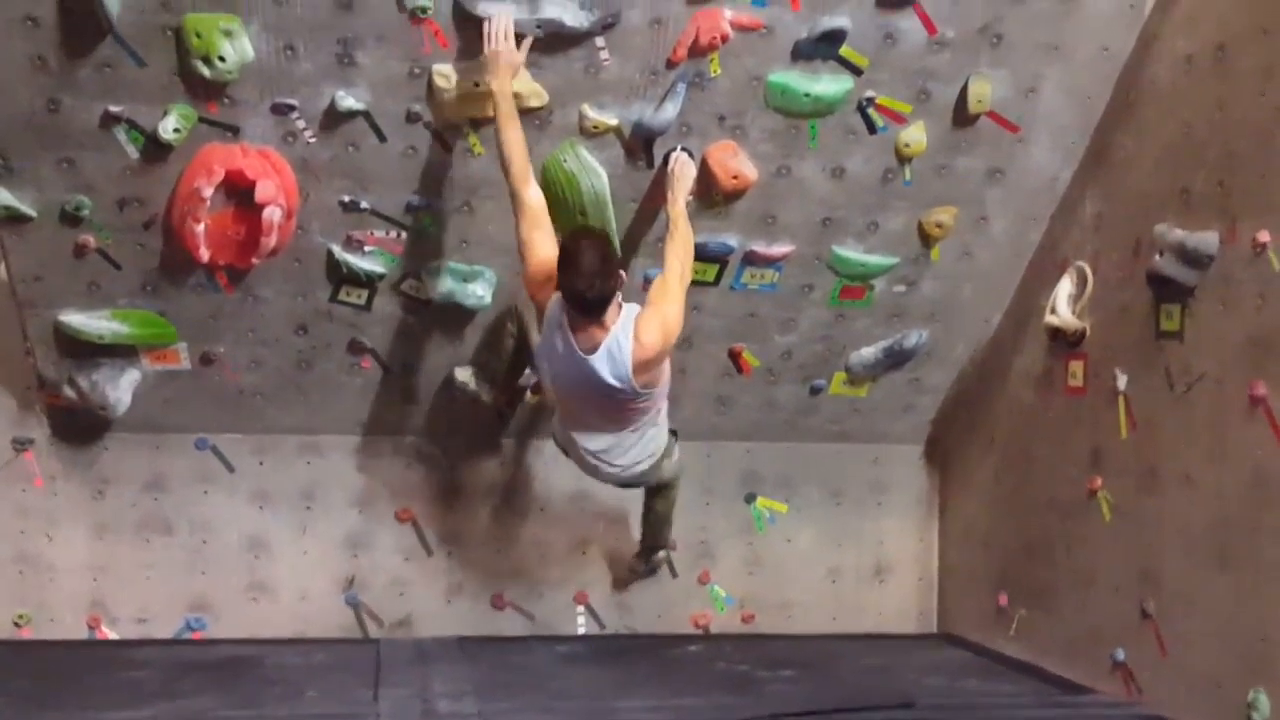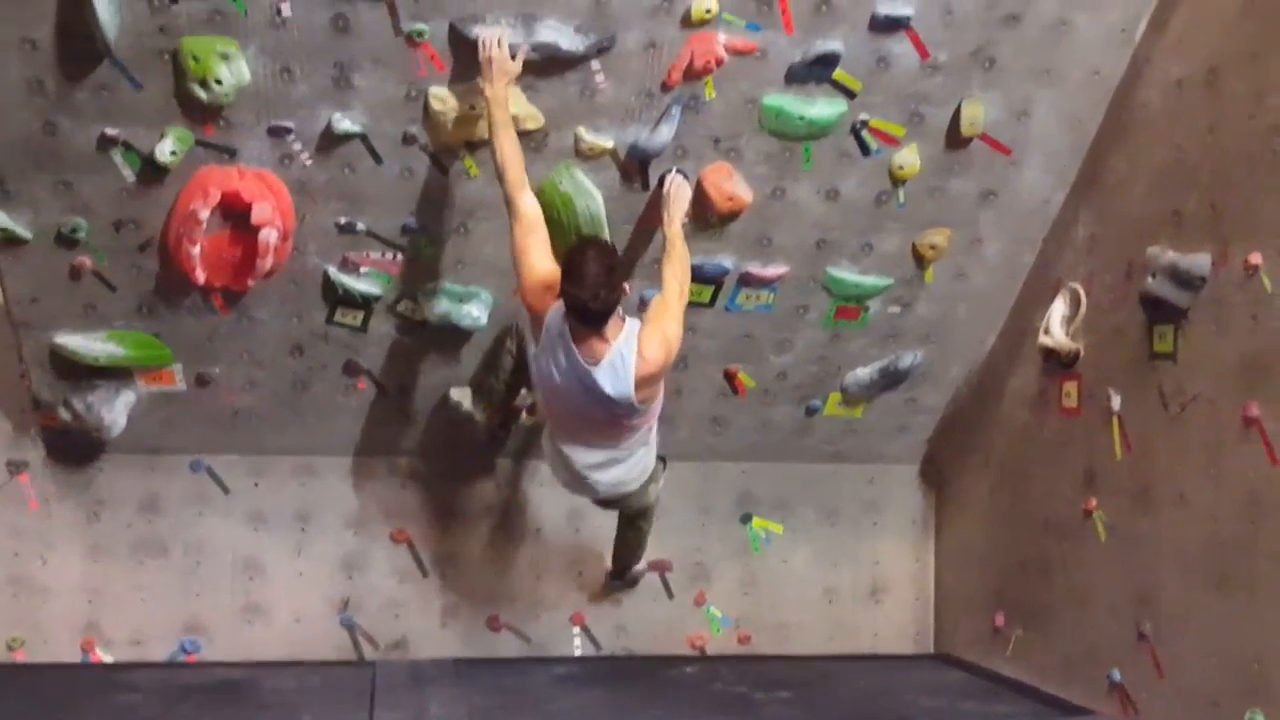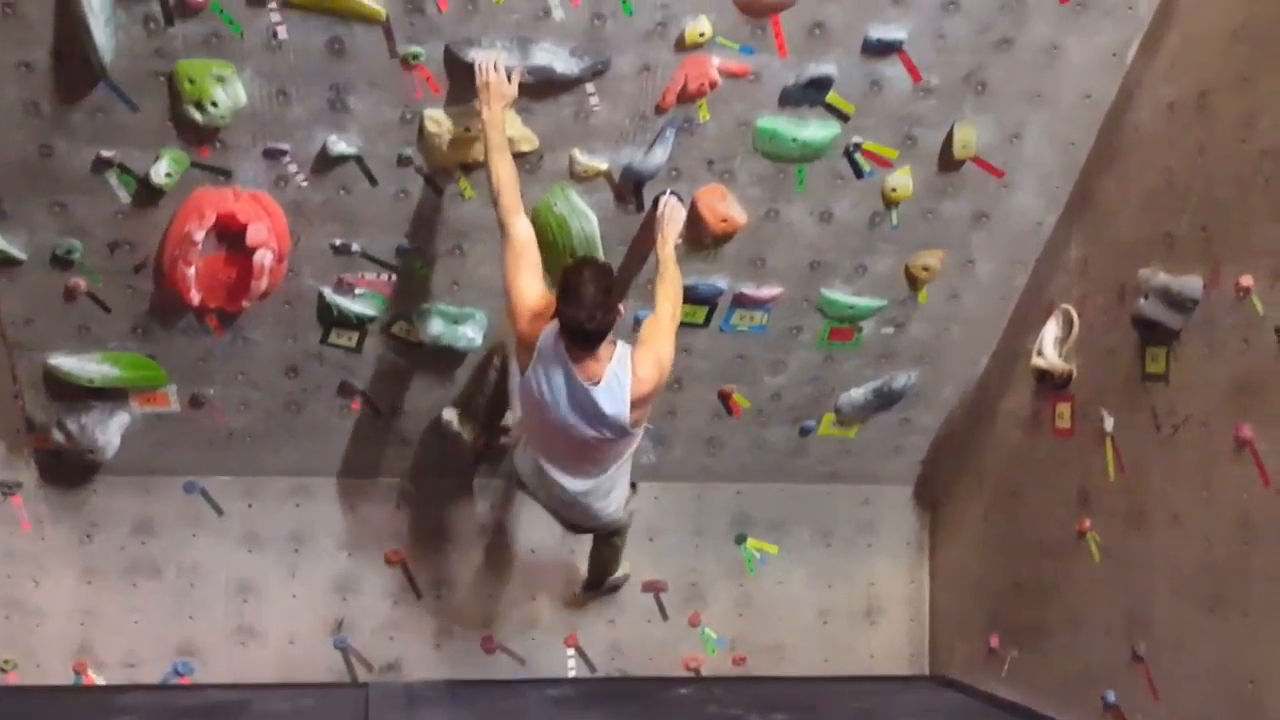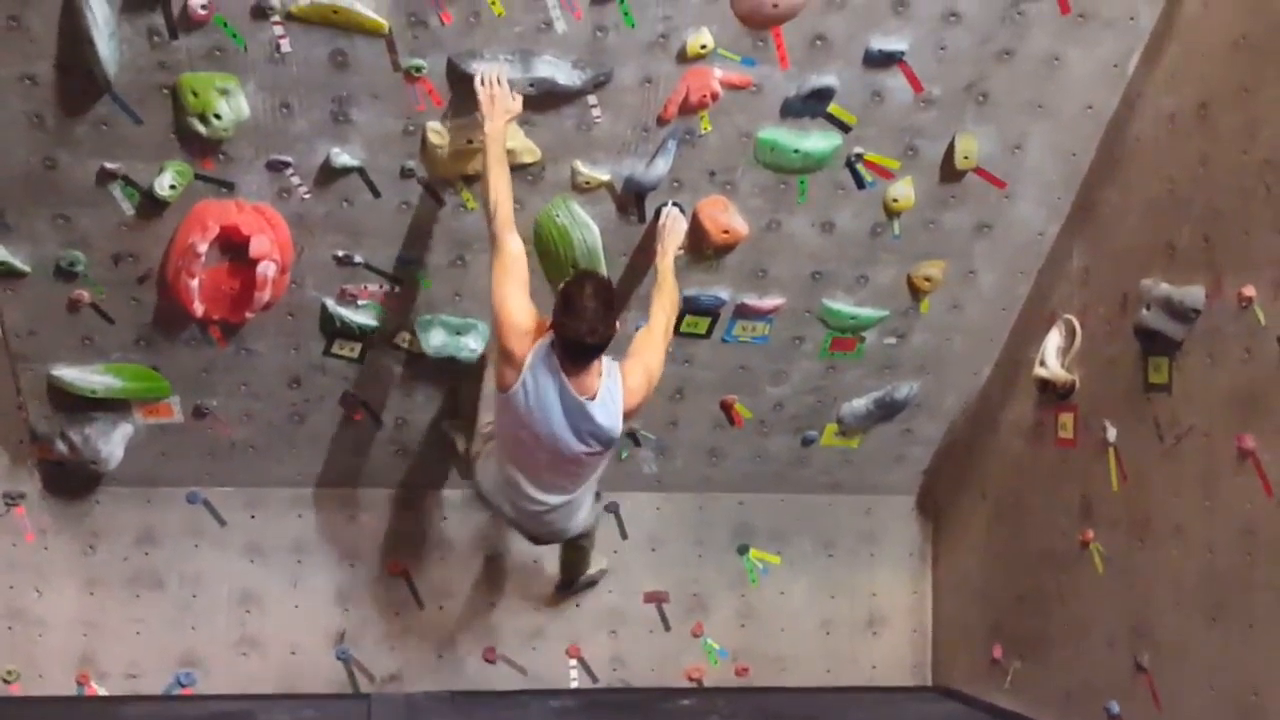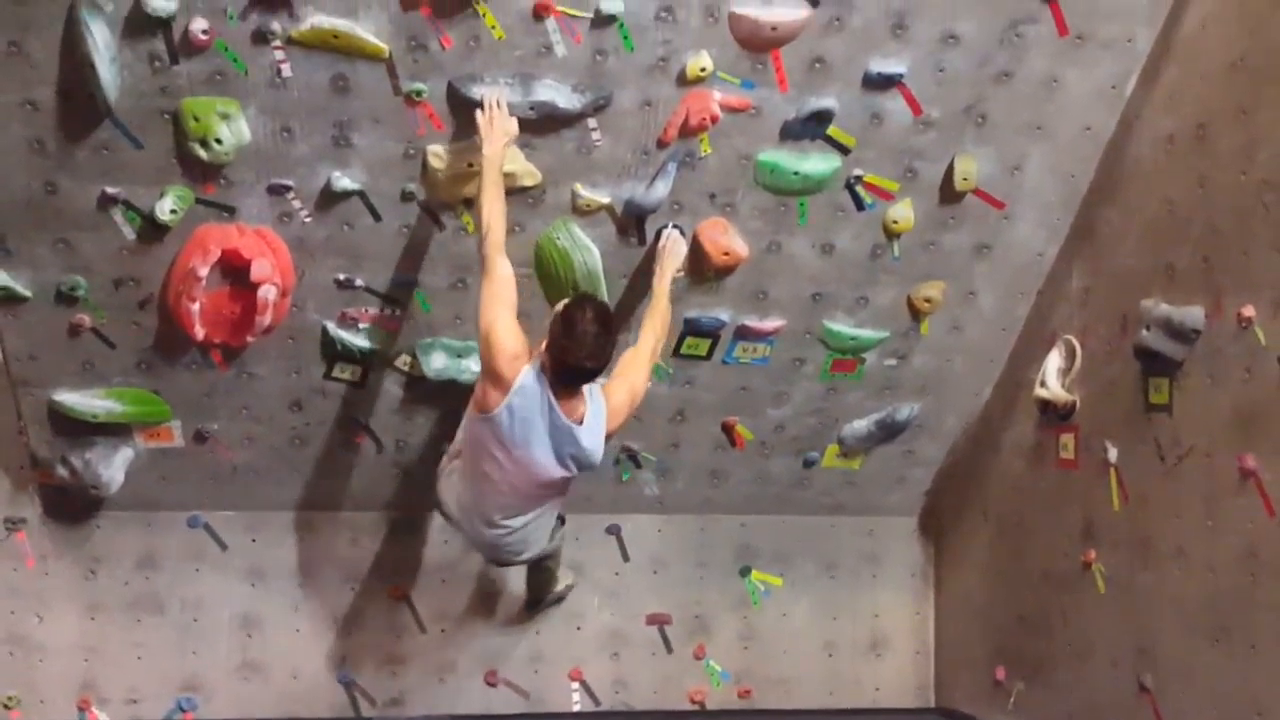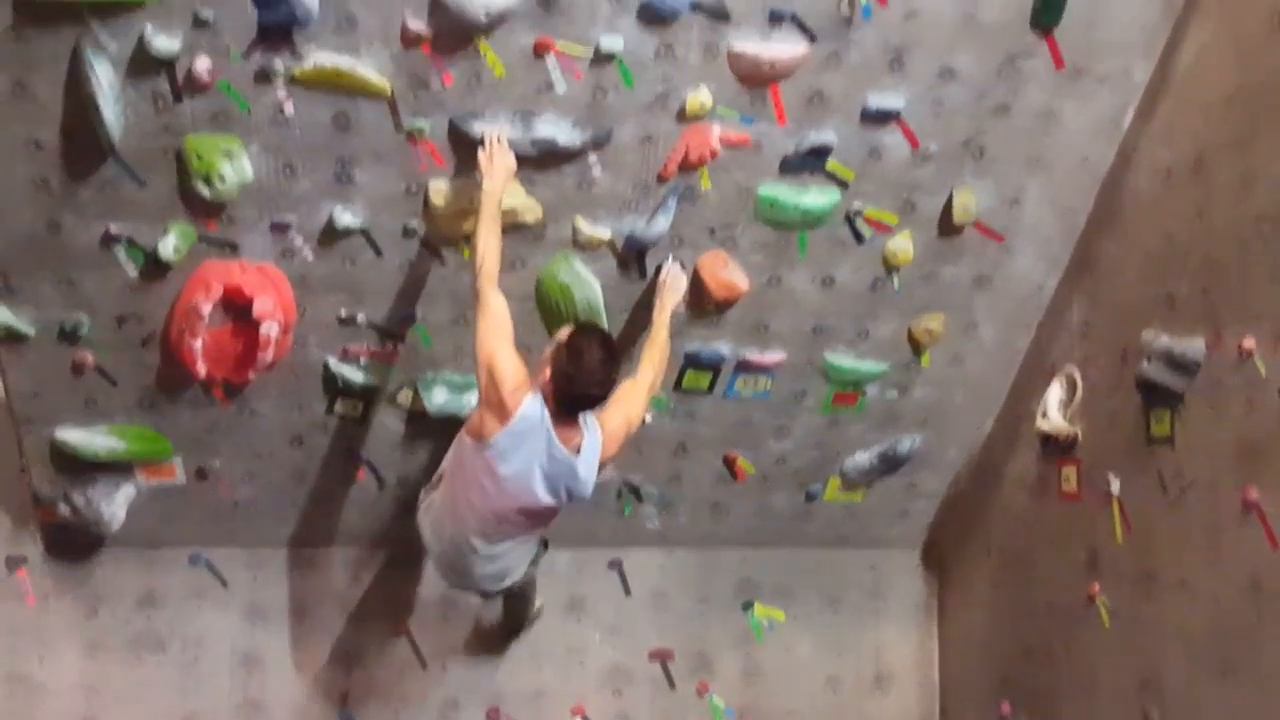
dt=0.2s
person 1, frame 1
left shoulder: (547, 299)
right shoulder: (650, 340)
right elbow: (679, 267)
right wrist: (677, 201)
left hip: (574, 442)
right hip: (637, 459)
right knee: (666, 475)
right ankle: (651, 554)
person 1, frame 2
left shoulder: (545, 310)
right shoulder: (651, 355)
right elbow: (677, 286)
right wrist: (673, 222)
left hip: (564, 463)
right hip: (624, 481)
right knee: (642, 504)
right ankle: (624, 572)
person 1, frame 3
left shoulder: (534, 335)
right shoulder: (642, 378)
right elbow: (669, 309)
right wrist: (665, 244)
left hip: (532, 476)
right hip: (598, 506)
right knee: (614, 523)
right ankle: (602, 579)
person 1, frame 4
left shoulder: (520, 353)
right shoulder: (628, 392)
right elbow: (662, 321)
left hip: (494, 485)
right hip: (560, 517)
right ankle: (576, 575)
person 1, frame 5
left shoulder: (509, 375)
right shoulder: (606, 416)
right elbow: (649, 346)
left hip: (458, 503)
right hip: (516, 542)
right ankle: (544, 591)
person 1, frame 6
left shoulder: (510, 405)
right shoulder: (600, 445)
right elbow: (647, 379)
left hip: (438, 535)
right hip: (496, 568)
right ankle: (512, 624)
